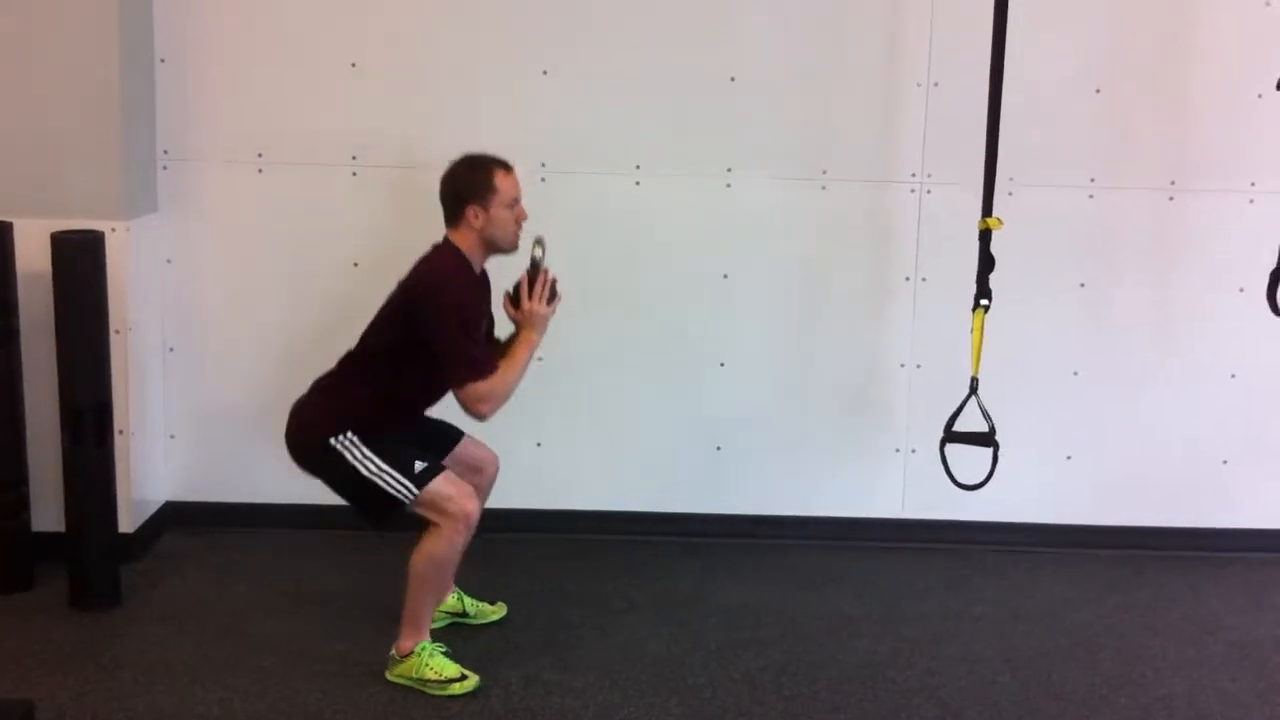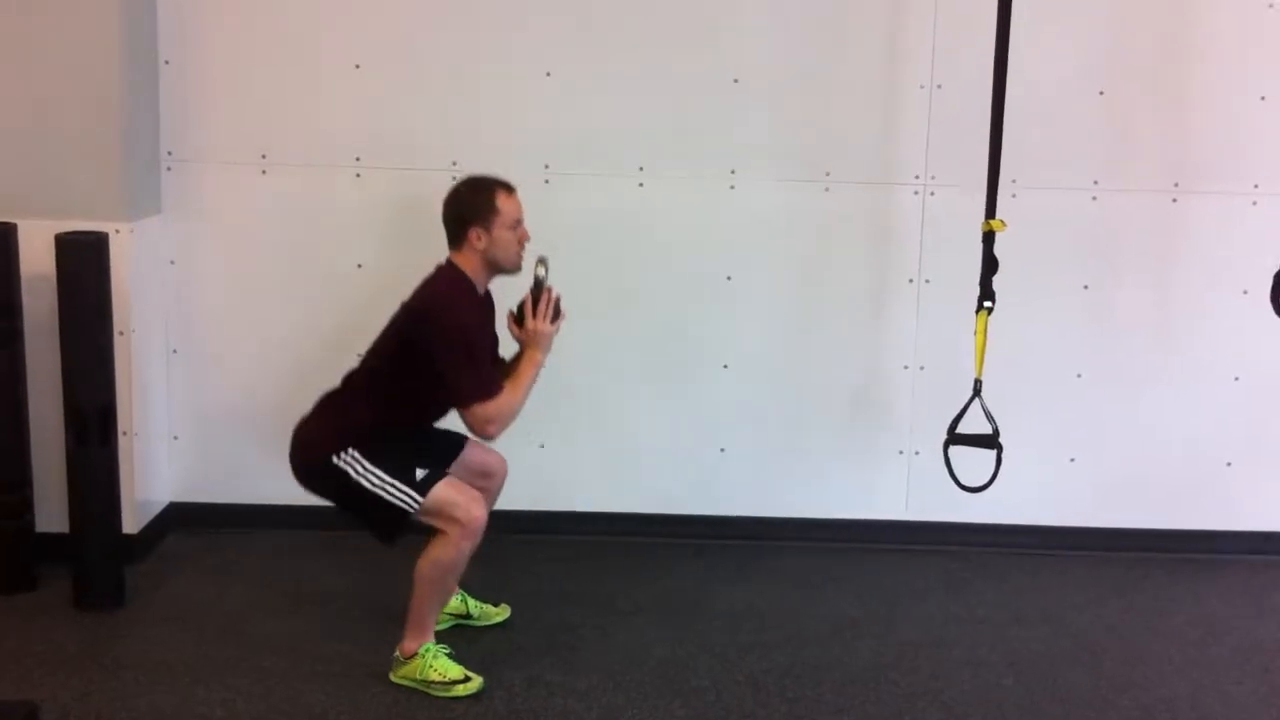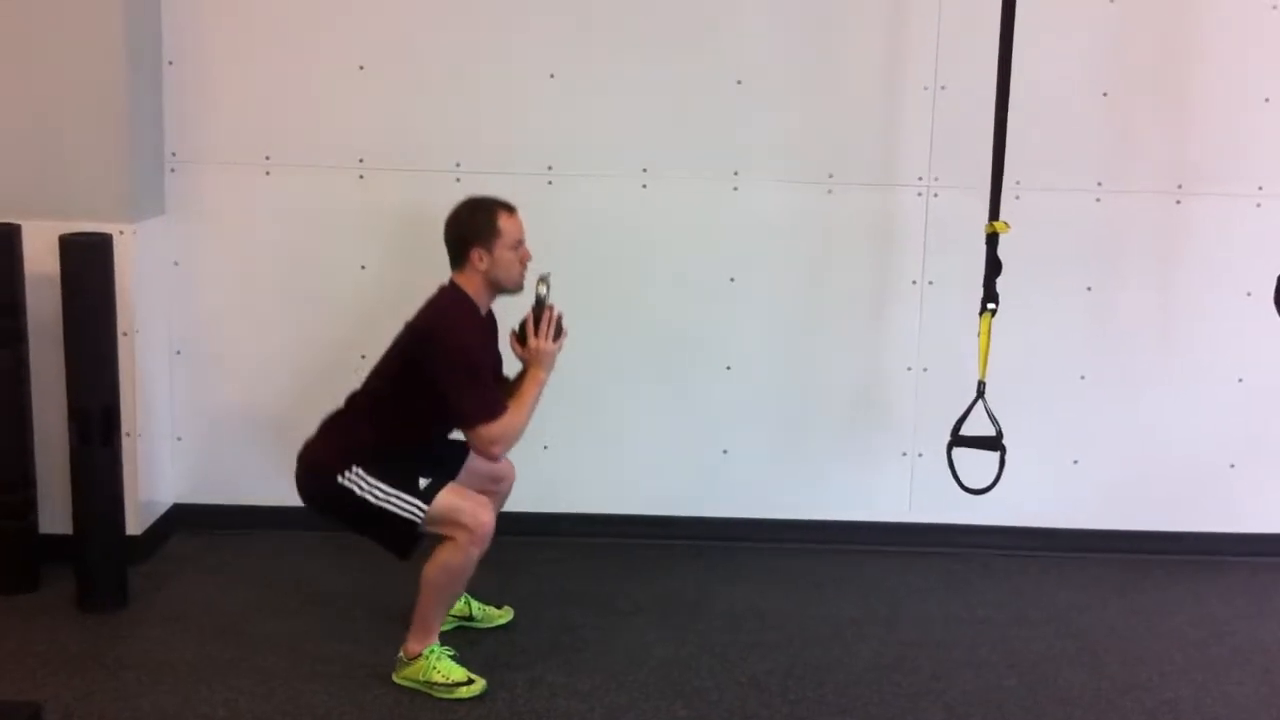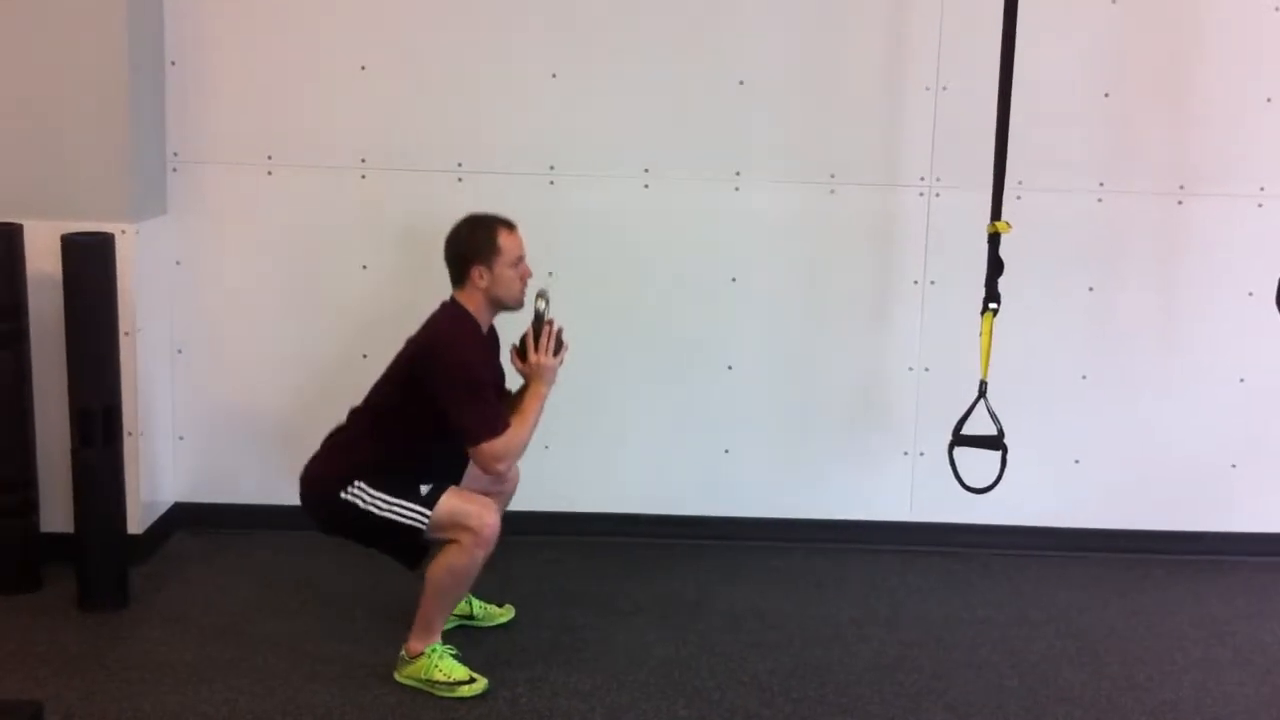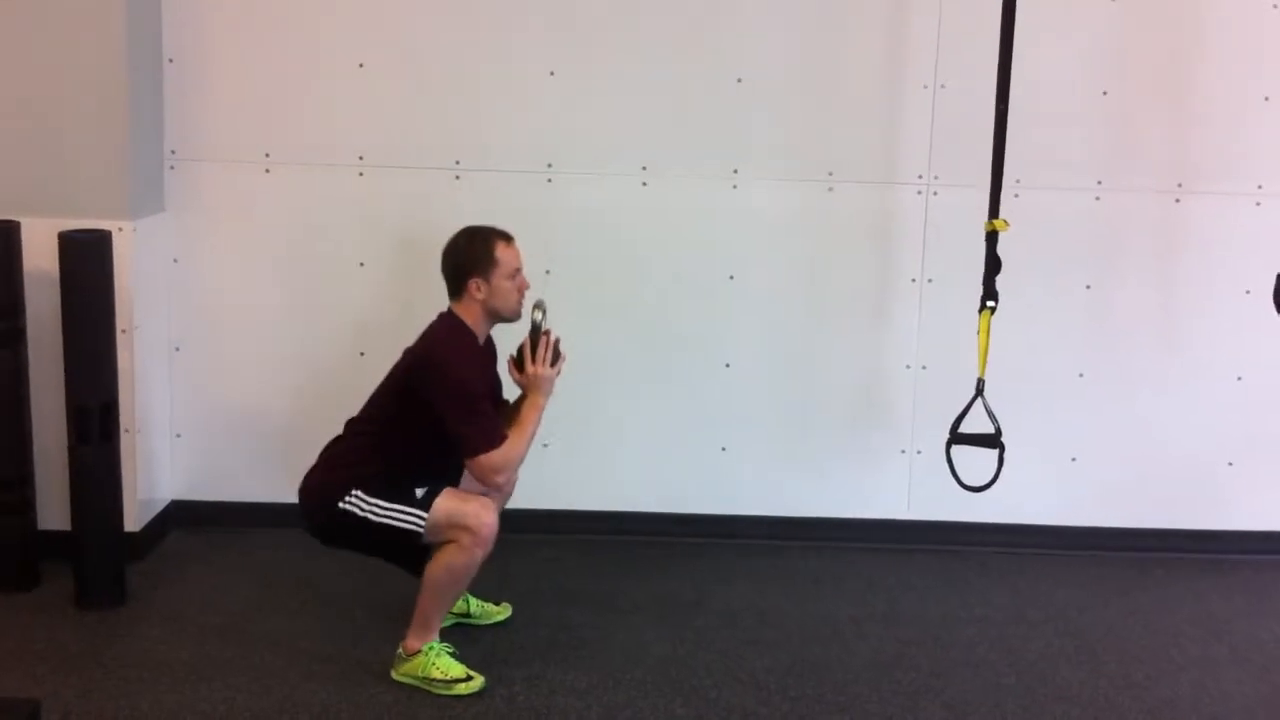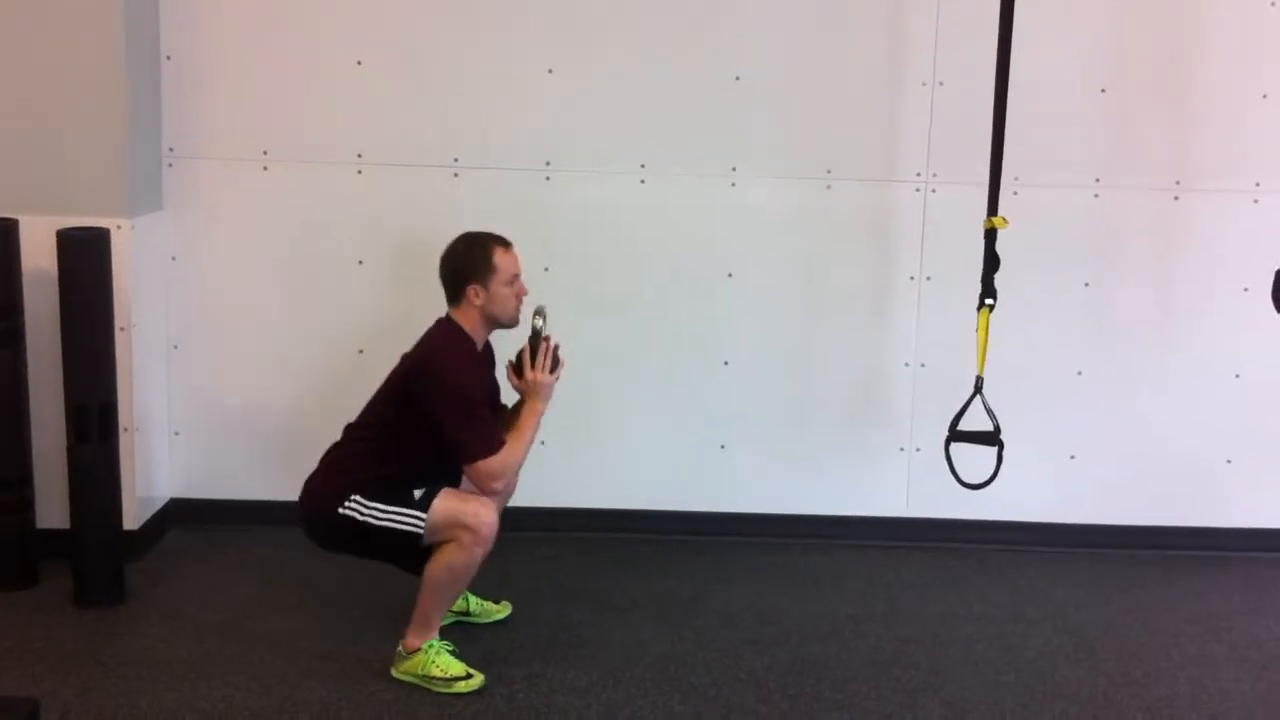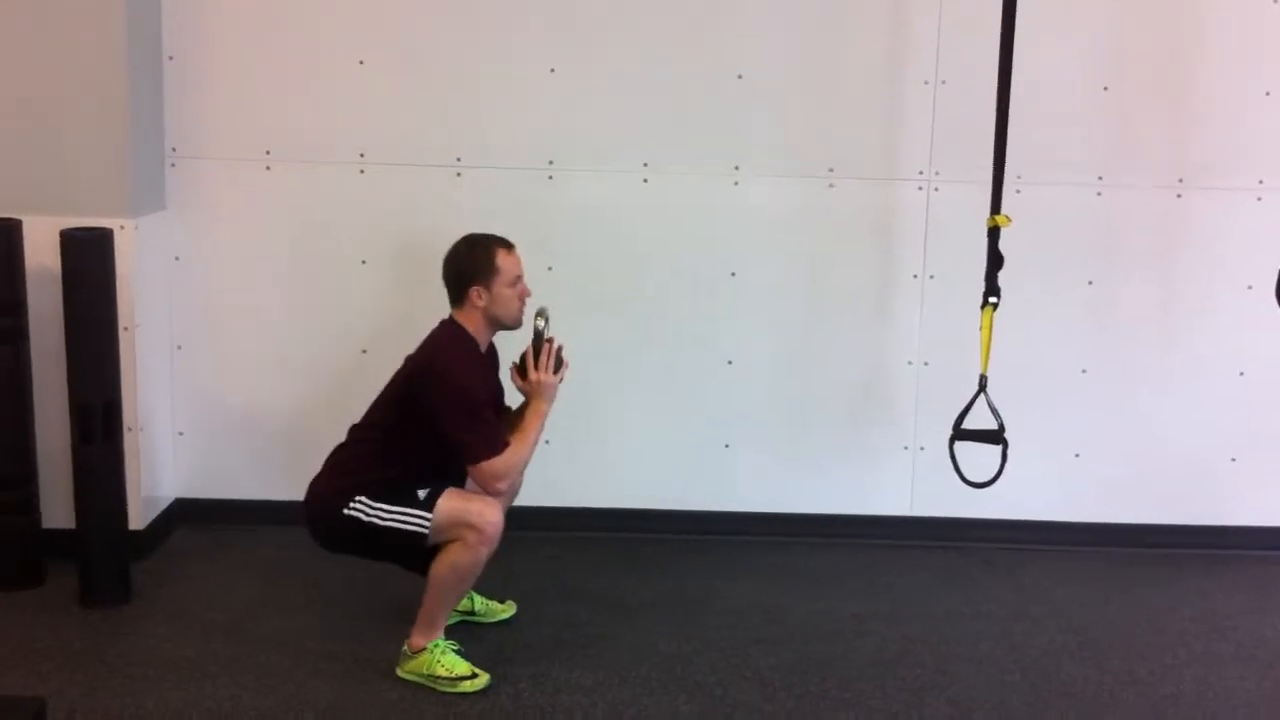
dt=0.1s
person 1, frame 1
left shoulder: (466, 274)
right shoulder: (445, 285)
left elbow: (485, 370)
right elbow: (483, 400)
left wrist: (522, 328)
right wrist: (533, 332)
left hip: (378, 415)
right hip: (333, 430)
left knee: (482, 466)
right knee: (459, 507)
left ankle: (439, 595)
right ankle: (409, 651)
person 1, frame 2
left shoulder: (470, 294)
right shoulder: (449, 306)
left elbow: (489, 387)
right elbow: (488, 419)
left wrist: (526, 347)
right wrist: (538, 350)
left hip: (380, 430)
right hip: (336, 446)
left knee: (489, 470)
right knee: (466, 514)
left ankle: (444, 596)
right ankle: (414, 653)
person 1, frame 3
left shoulder: (472, 315)
right shoulder: (452, 328)
left elbow: (494, 414)
right elbow: (494, 442)
left wrist: (528, 366)
right wrist: (540, 369)
left hip: (385, 448)
right hip: (340, 469)
left knee: (498, 478)
right knee: (474, 520)
left ankle: (447, 599)
right ankle: (417, 654)
person 1, frame 4
left shoulder: (474, 330)
right shoulder: (454, 345)
left elbow: (495, 429)
right elbow: (495, 456)
left wrist: (529, 381)
right wrist: (542, 384)
left hip: (385, 460)
right hip: (343, 484)
left knee: (503, 481)
right knee: (479, 523)
left ankle: (449, 598)
right ankle: (419, 653)
person 1, frame 5
left shoulder: (471, 341)
right shoulder: (450, 358)
left elbow: (495, 439)
right elbow: (494, 471)
left wrist: (527, 393)
right wrist: (539, 395)
left hip: (385, 471)
right hip: (342, 496)
left knee: (501, 481)
right knee: (478, 522)
left ankle: (445, 597)
right ankle: (416, 651)
person 1, frame 6
left shoulder: (469, 347)
right shoulder: (448, 364)
left elbow: (493, 443)
right elbow: (492, 477)
left wrist: (526, 399)
right wrist: (538, 401)
left hip: (383, 475)
right hip: (341, 501)
left knee: (502, 481)
right knee: (478, 521)
left ankle: (444, 595)
right ankle: (416, 649)
person 1, frame 7
left shoulder: (472, 347)
right shoulder: (451, 366)
left elbow: (497, 443)
right elbow: (496, 478)
left wrist: (530, 399)
right wrist: (542, 402)
left hip: (387, 477)
right hip: (345, 503)
left knee: (508, 479)
right knee: (484, 519)
left ankle: (450, 594)
right ankle: (421, 648)
